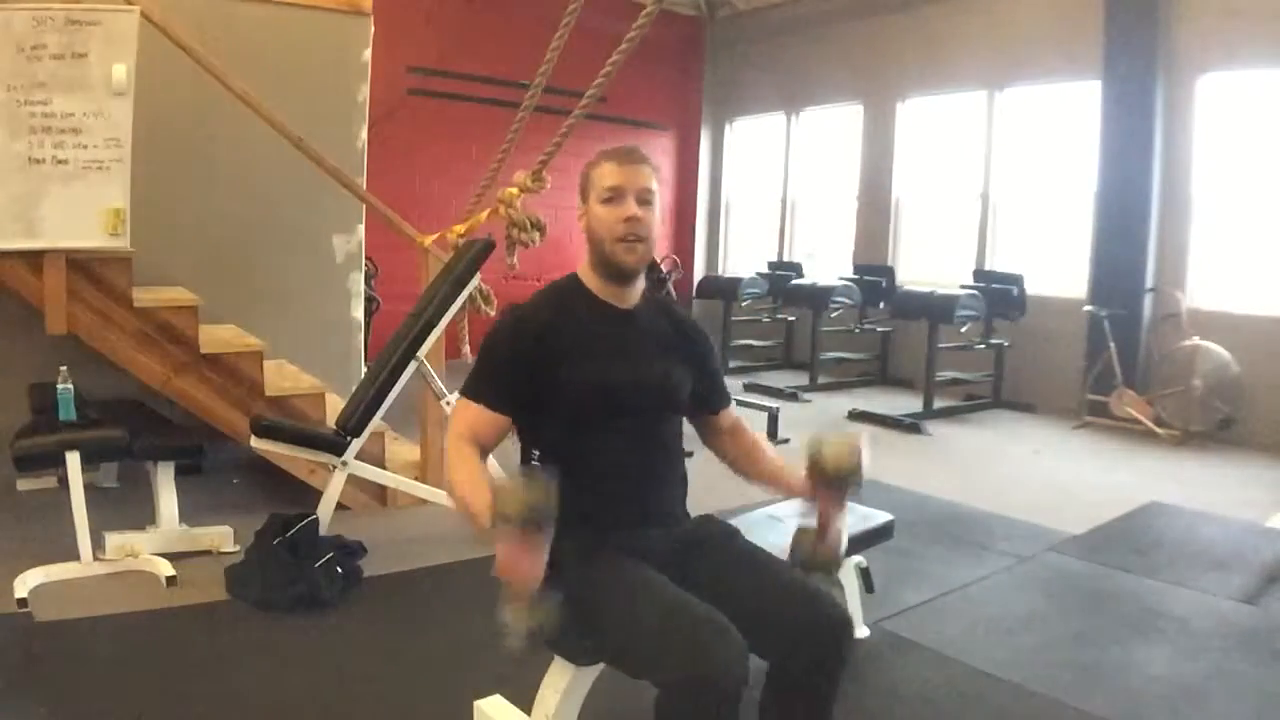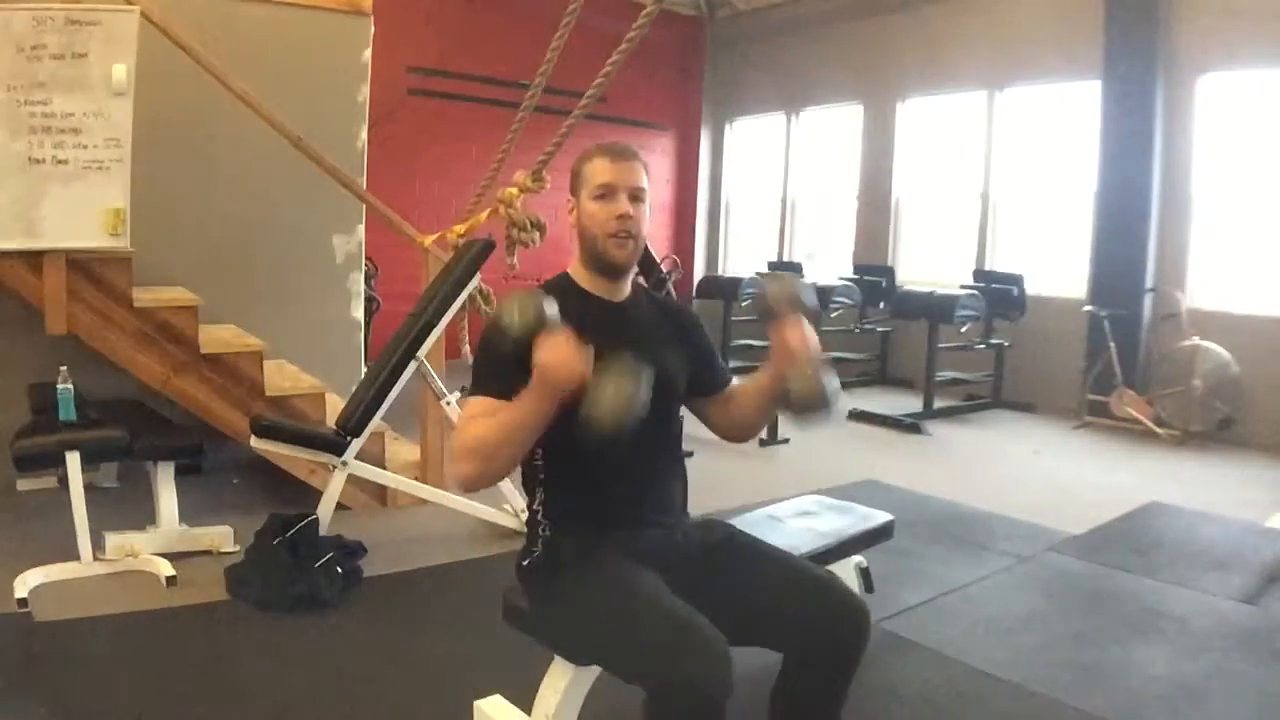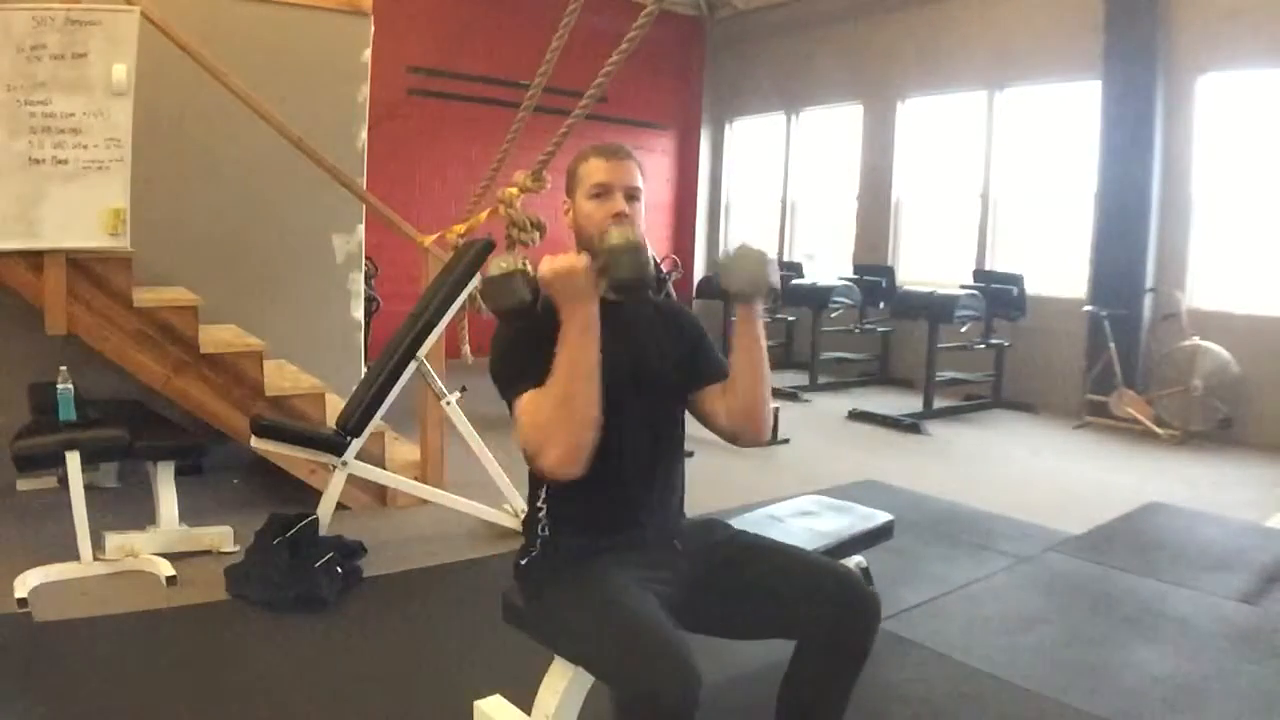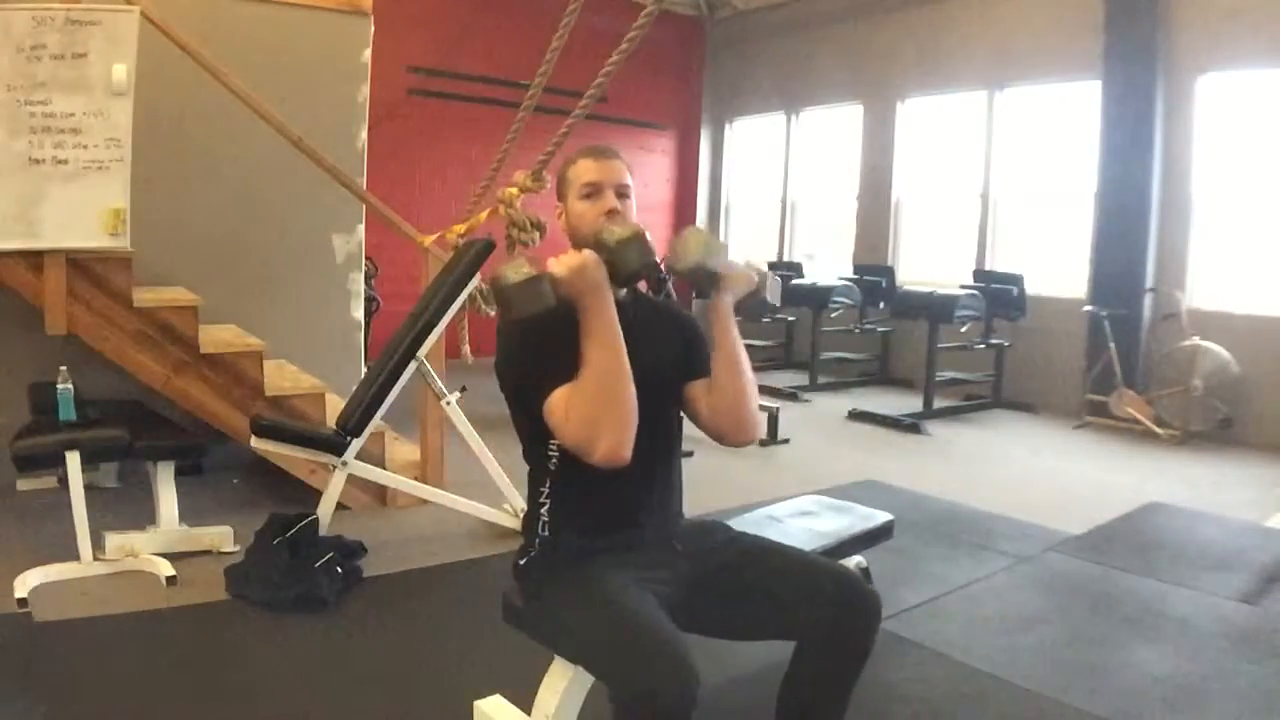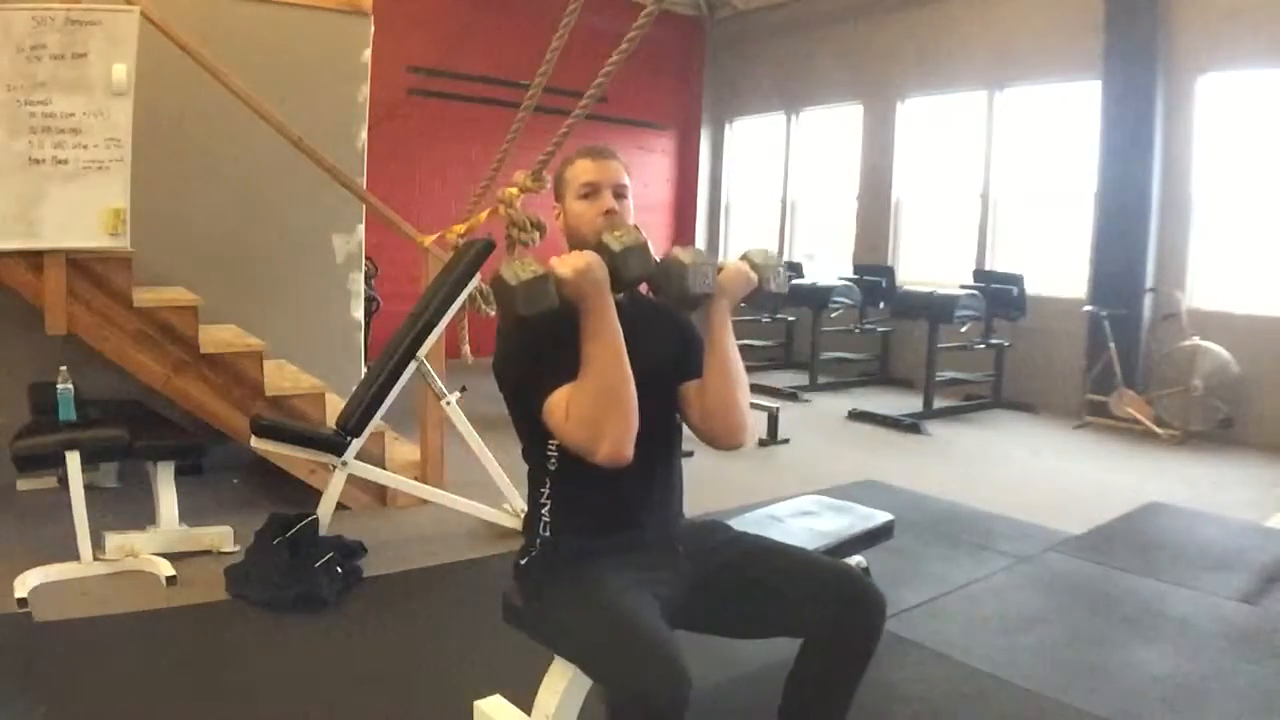
dt=0.2s
person 1, frame 1
left shoulder: (680, 332)
right shoulder: (534, 327)
left elbow: (723, 428)
right elbow: (462, 445)
left wrist: (796, 483)
right wrist: (500, 529)
left hip: (678, 537)
right hip: (579, 554)
left knee: (822, 627)
right knee: (712, 656)
person 1, frame 2
left shoulder: (672, 321)
left elbow: (729, 418)
right elbow: (466, 464)
left wrist: (780, 370)
right wrist: (546, 387)
left hip: (677, 538)
right hip: (577, 557)
left knee: (839, 619)
right knee: (696, 667)
person 1, frame 3
left shoulder: (670, 321)
right shoulder: (531, 325)
left elbow: (746, 427)
right elbow: (562, 457)
left wrist: (749, 311)
right wrist: (577, 314)
left hip: (675, 540)
right hip: (576, 559)
left knee: (848, 604)
person 1, frame 4
left shoulder: (666, 321)
right shoulder: (534, 325)
left elbow: (738, 427)
right elbow: (608, 444)
left wrist: (723, 303)
right wrist: (596, 304)
left hip: (673, 541)
right hip: (576, 560)
left knee: (848, 604)
person 1, frame 5
left shoulder: (664, 320)
right shoulder: (532, 326)
left elbow: (728, 431)
right elbow: (610, 443)
left wrist: (717, 308)
right wrist: (596, 305)
left hip: (674, 540)
right hip: (577, 561)
left knee: (852, 603)
